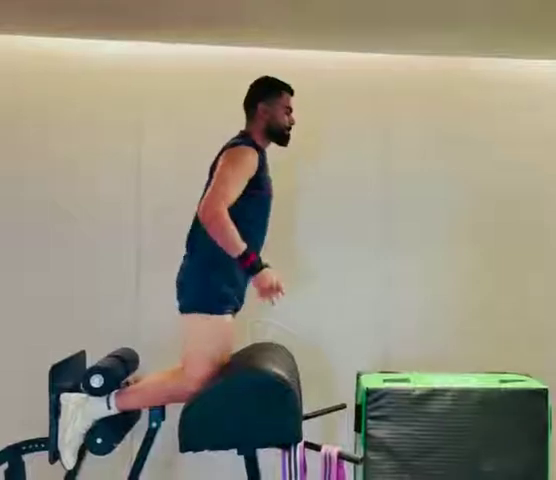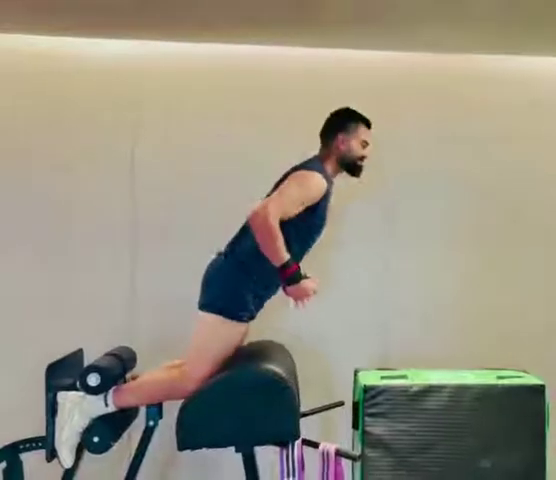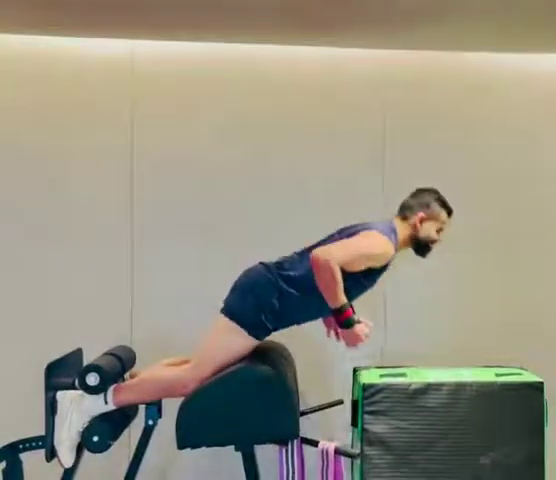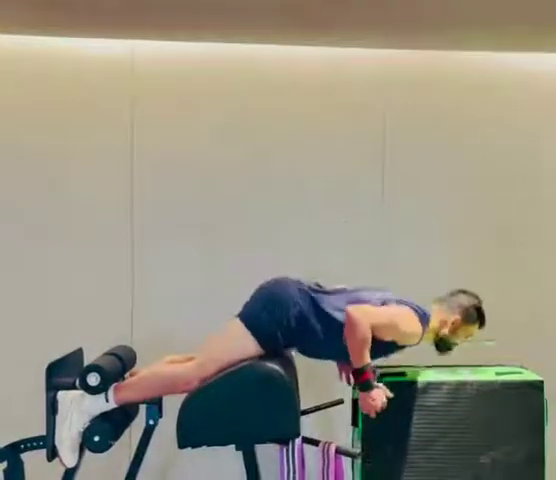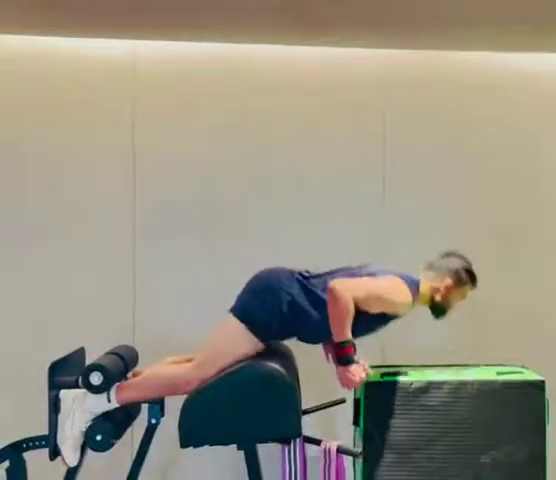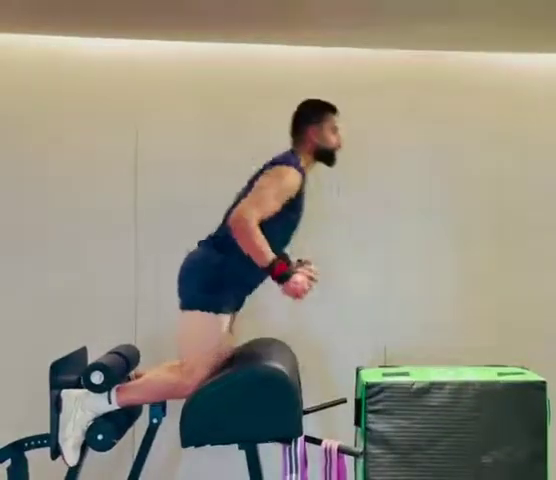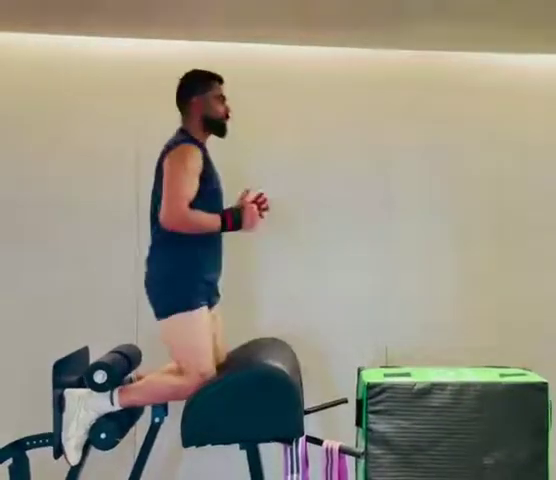
dt=0.5s
person 1, frame 1
left shoulder: (252, 156)
right shoulder: (244, 153)
right elbow: (211, 210)
left wrist: (253, 270)
right wrist: (255, 266)
left hip: (221, 282)
right hip: (210, 281)
left knee: (204, 374)
right knee: (198, 381)
left ankle: (109, 390)
right ankle: (94, 407)
person 1, frame 2
left shoulder: (314, 178)
right shoulder: (314, 179)
right elbow: (262, 218)
left wrist: (289, 276)
right wrist: (292, 275)
left hip: (242, 286)
right hip: (236, 285)
left knee: (197, 370)
right knee: (194, 379)
left ankle: (116, 386)
right ankle: (92, 404)
person 1, frame 3
left shoulder: (376, 235)
right shoulder: (384, 245)
right elbow: (324, 260)
left wrist: (327, 308)
right wrist: (346, 318)
left hip: (262, 292)
right hip: (261, 299)
left knee: (194, 369)
right knee: (192, 379)
left ankle: (105, 385)
right ankle: (90, 404)
person 1, frame 4
left shoulder: (406, 310)
right shoulder: (412, 325)
right elbow: (357, 318)
left wrist: (343, 355)
right wrist: (365, 382)
left hip: (287, 299)
right hip: (281, 311)
left knee: (200, 364)
right knee: (195, 375)
left ankle: (111, 381)
right ankle: (92, 402)
person 1, frame 5
left shoulder: (397, 281)
right shoulder: (403, 292)
right elbow: (340, 291)
left wrist: (334, 345)
right wrist: (345, 357)
left hip: (277, 294)
right hip: (274, 301)
left knee: (203, 363)
right knee: (201, 373)
left ankle: (123, 382)
right ankle: (97, 400)
person 1, frame 6
left shoulder: (291, 172)
right shoulder: (288, 172)
right elbow: (241, 221)
left wrist: (288, 266)
right wrist: (281, 273)
left hip: (219, 282)
right hip: (211, 280)
left knee: (211, 367)
right knee: (194, 379)
left ankle: (115, 379)
right ankle: (95, 403)
person 1, frame 7
left shoulder: (193, 151)
right shoulder: (185, 151)
right elbow: (173, 216)
left wrist: (238, 212)
right wrist: (234, 220)
left hip: (197, 279)
right hip: (178, 281)
left knee: (215, 367)
right knee: (199, 379)
left ankle: (120, 386)
right ankle: (94, 402)
